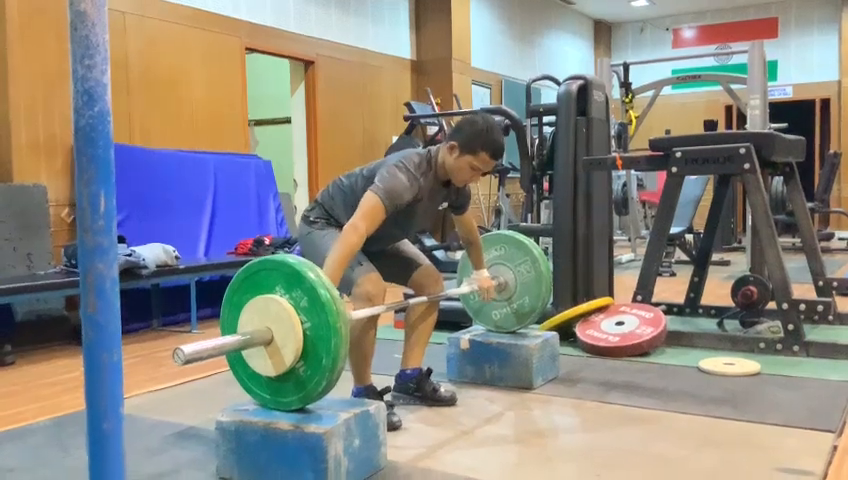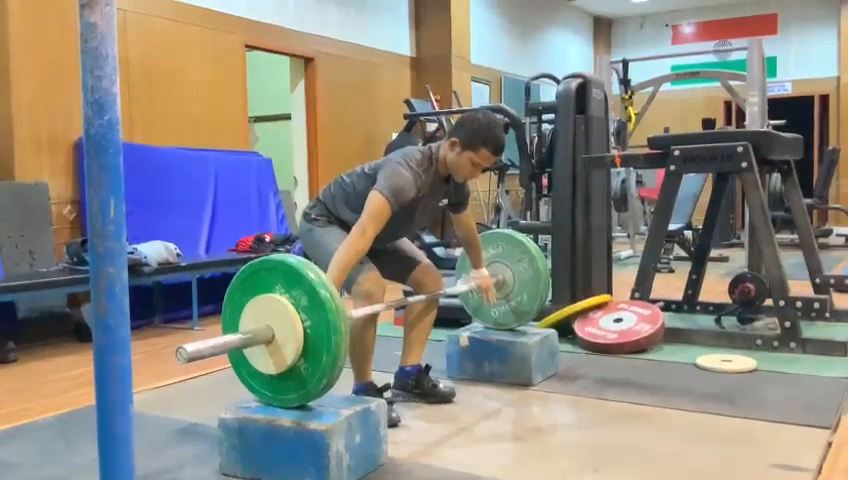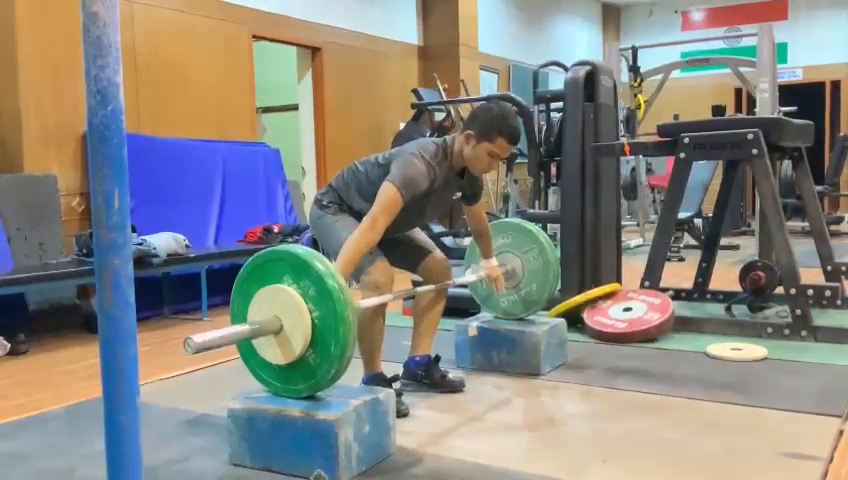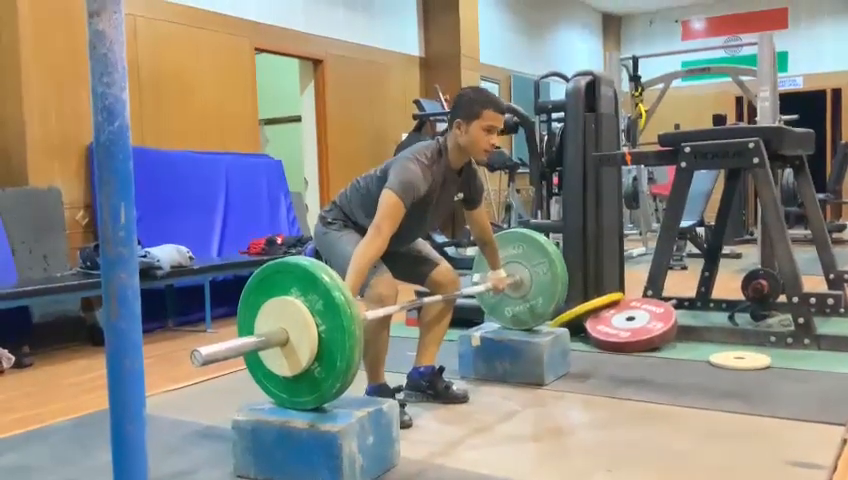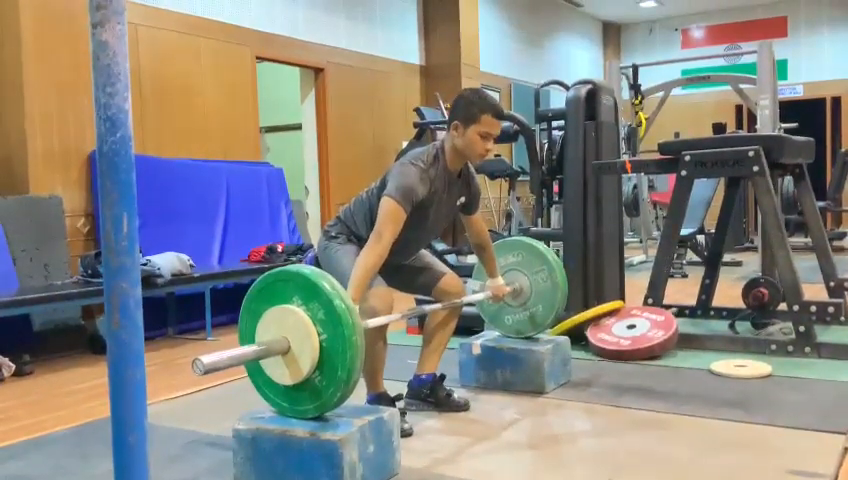
dt=1s
person 1, frame 1
left shoulder: (456, 185)
right shoulder: (405, 174)
left elbow: (469, 232)
right elbow: (354, 231)
left wrist: (481, 273)
left hip: (377, 233)
right hip: (325, 225)
left knee: (430, 282)
right knee: (371, 289)
left ankle: (410, 380)
right ankle: (363, 394)
person 1, frame 2
left shoulder: (456, 182)
right shoulder: (406, 171)
left elbow: (467, 232)
right elbow: (362, 232)
left wrist: (479, 272)
left hip: (377, 230)
right hip: (326, 223)
left knee: (429, 280)
right knee: (370, 288)
left ankle: (408, 377)
right ankle: (363, 391)
person 1, frame 3
left shoulder: (470, 175)
right shoulder: (420, 163)
left elbow: (479, 223)
right elbow: (372, 224)
left wrist: (490, 262)
left hip: (386, 217)
right hip: (337, 210)
left knee: (439, 269)
right knee: (379, 277)
left ankle: (418, 367)
right ankle: (373, 381)
person 1, frame 4
left shoulder: (468, 175)
right shoulder: (417, 168)
left elbow: (482, 232)
right elbow: (378, 233)
left wrist: (497, 272)
left hip: (395, 234)
right hip: (342, 226)
left knee: (447, 280)
right knee: (383, 291)
left ankle: (422, 378)
right ankle: (377, 393)
person 1, frame 5
left shoulder: (466, 180)
right shoulder: (415, 172)
left elbow: (479, 237)
right elbow: (378, 240)
left wrist: (495, 279)
right wrist: (349, 305)
left hip: (398, 248)
right hip: (346, 241)
left knee: (452, 289)
right knee: (378, 303)
left ankle: (423, 386)
right ankle: (377, 402)
